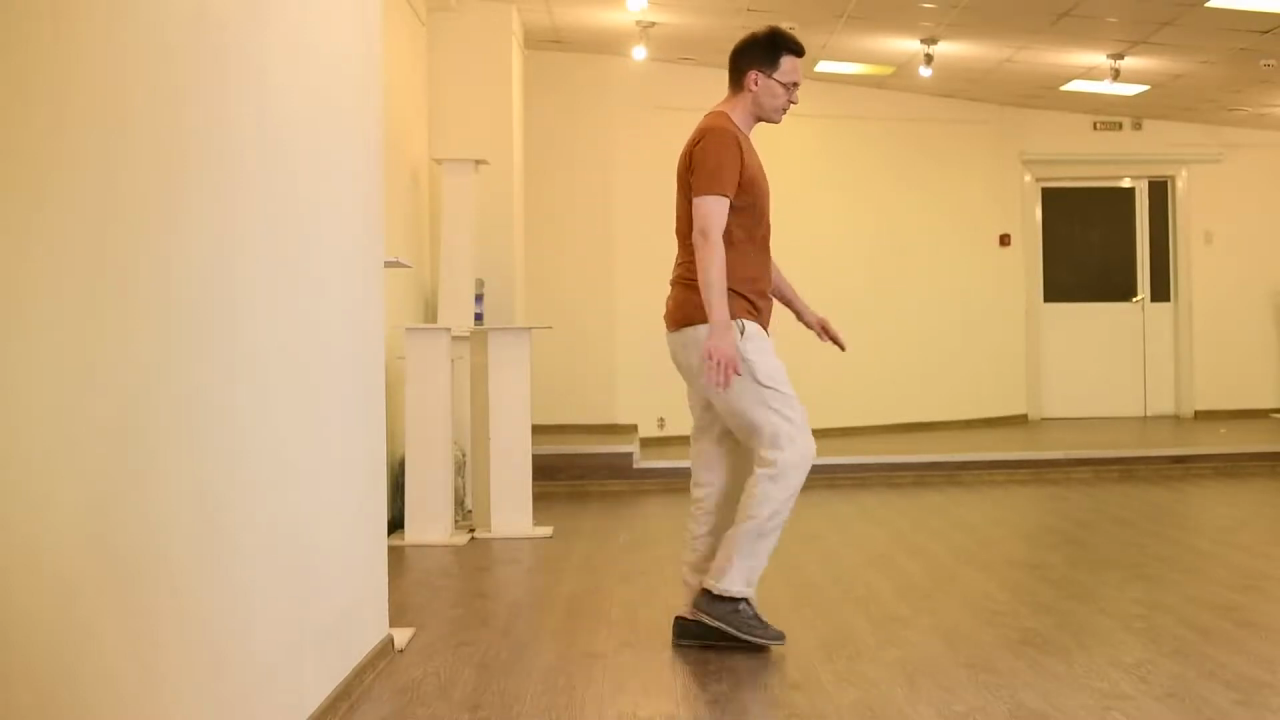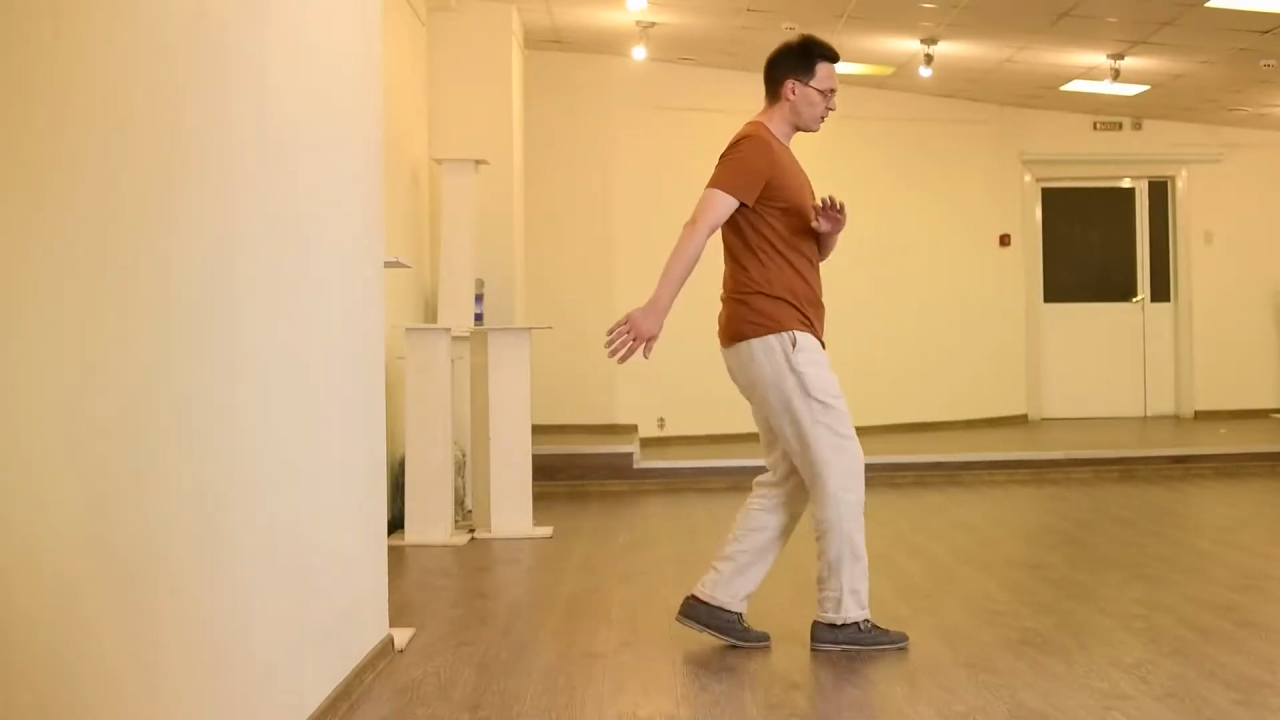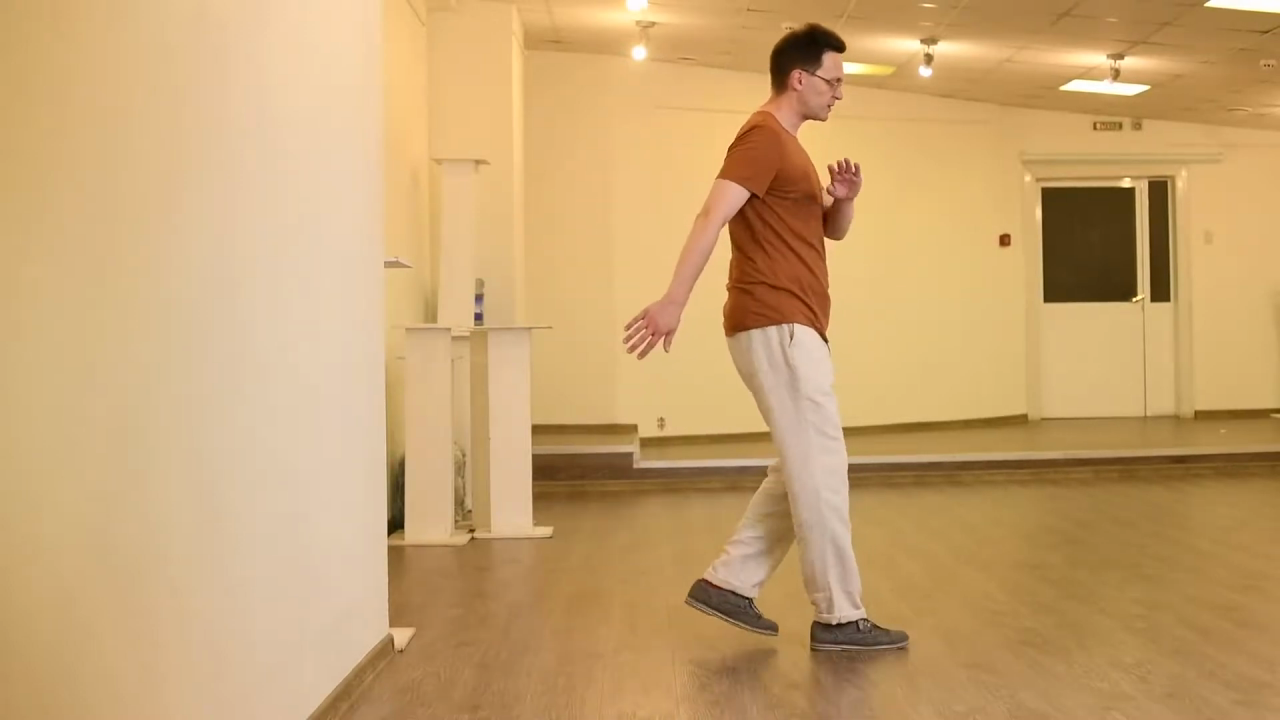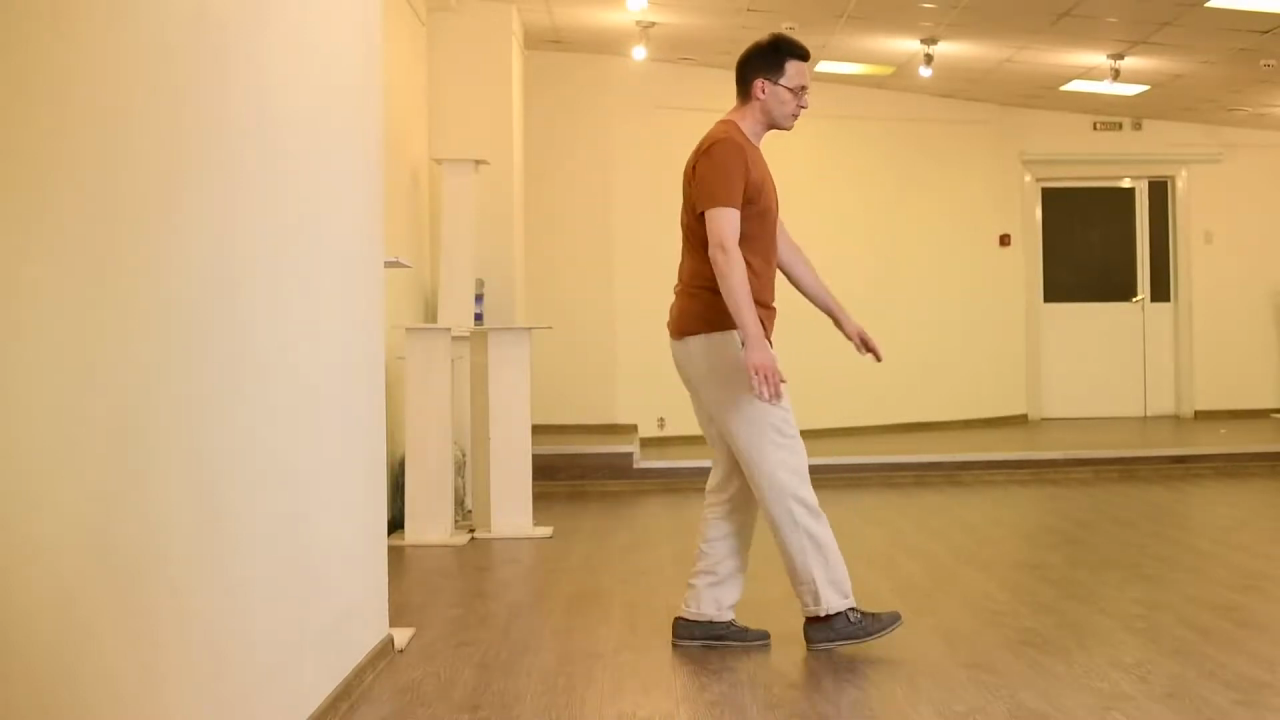
dt=0.3s
person 1, frame 1
left shoulder: (732, 139)
right shoulder: (718, 138)
right elbow: (707, 236)
left wrist: (803, 309)
right wrist: (717, 327)
left hip: (719, 327)
right hip: (720, 327)
left knee: (723, 472)
right knee: (790, 448)
left ankle: (705, 608)
right ankle: (726, 588)
person 1, frame 2
left shoulder: (780, 156)
right shoulder: (754, 148)
left elbow: (816, 249)
right elbow: (701, 225)
left wrist: (829, 226)
right wrist: (657, 308)
left hip: (777, 339)
right hip: (775, 338)
left knee: (790, 474)
right knee: (839, 464)
left ankle: (716, 599)
right ankle: (842, 618)
person 1, frame 3
left shoulder: (786, 143)
right shoulder: (763, 137)
left elbow: (834, 229)
right elbow: (713, 216)
left wrist: (844, 197)
right wrist: (674, 301)
left hip: (785, 329)
right hip: (778, 328)
left knee: (803, 466)
right knee: (820, 468)
left ankle: (729, 582)
right ankle: (839, 617)
person 1, frame 4
left shoulder: (744, 153)
right shoulder: (725, 149)
left elbow: (782, 248)
right elbow: (725, 252)
left wrist: (842, 316)
right wrist: (754, 341)
left hip: (719, 337)
right hip: (720, 336)
left knee: (736, 474)
right knee: (781, 466)
left ankle: (703, 612)
right ankle: (831, 609)
